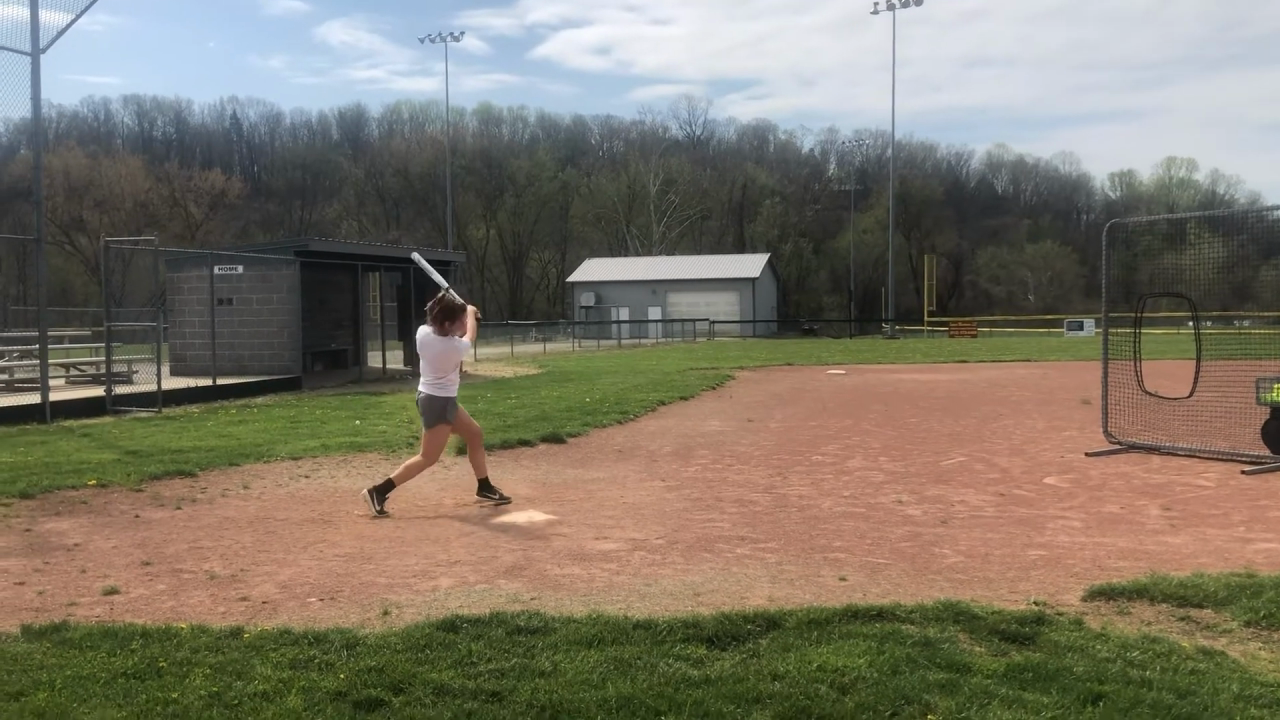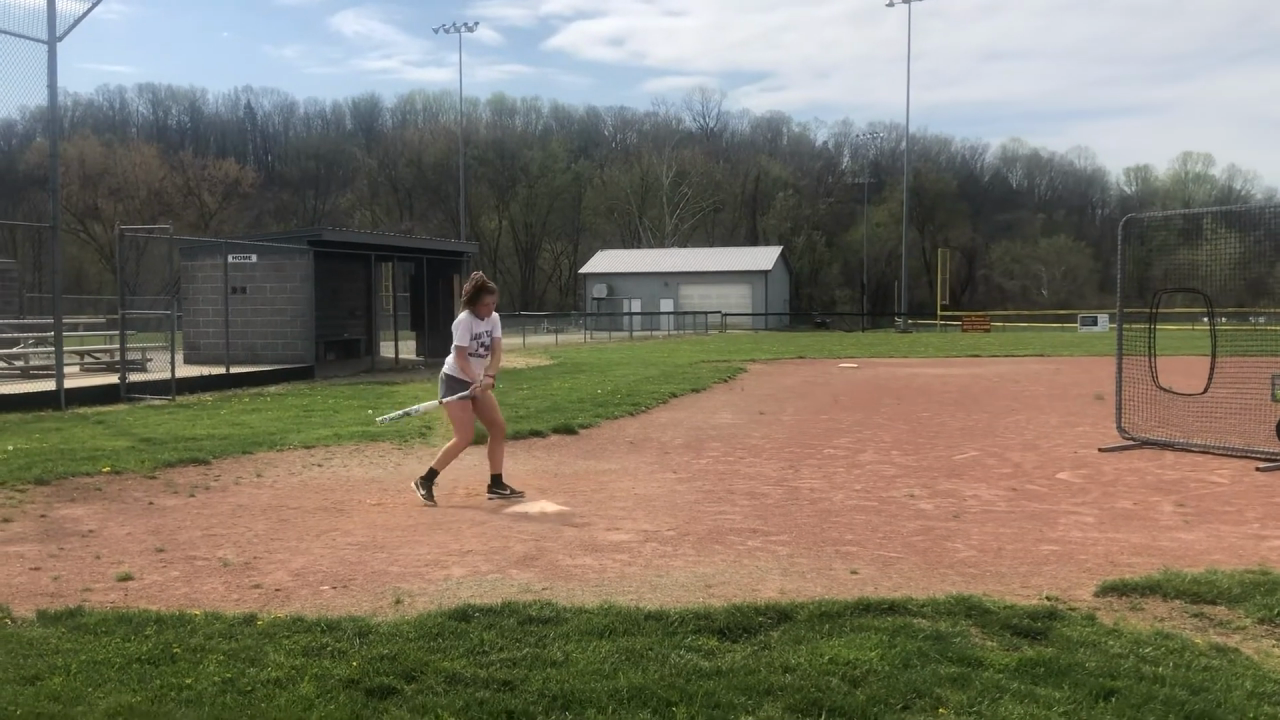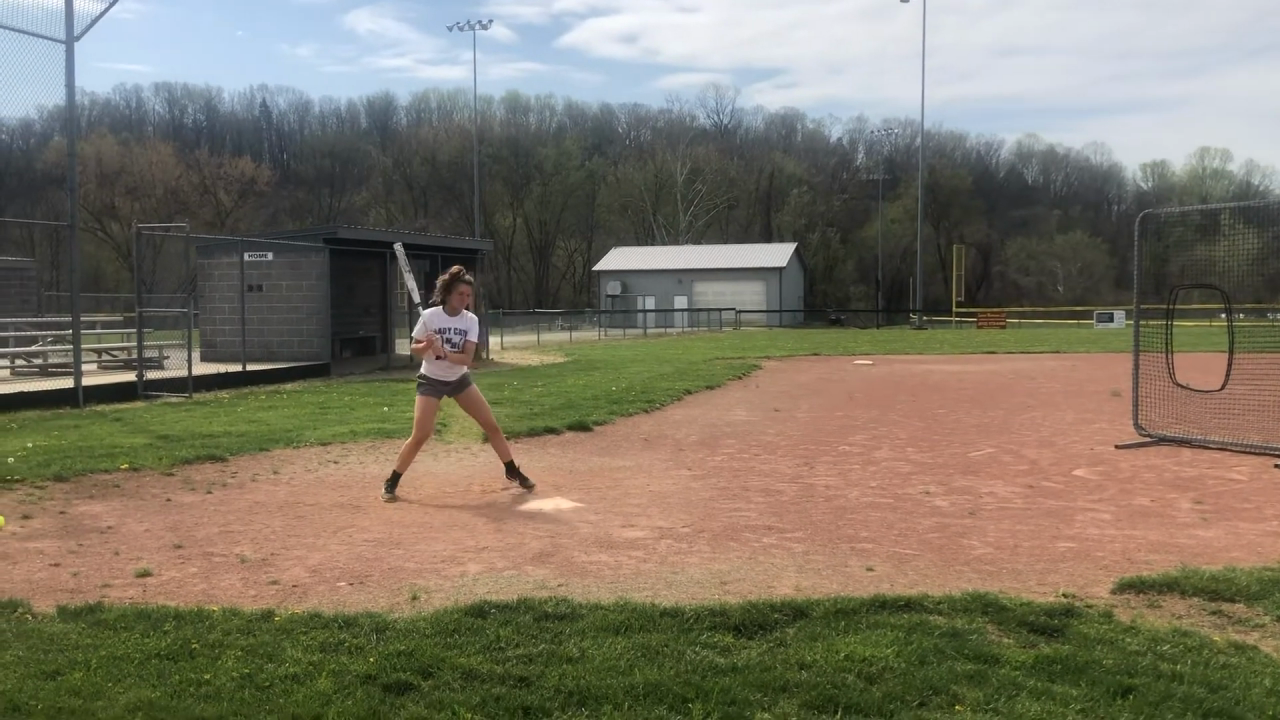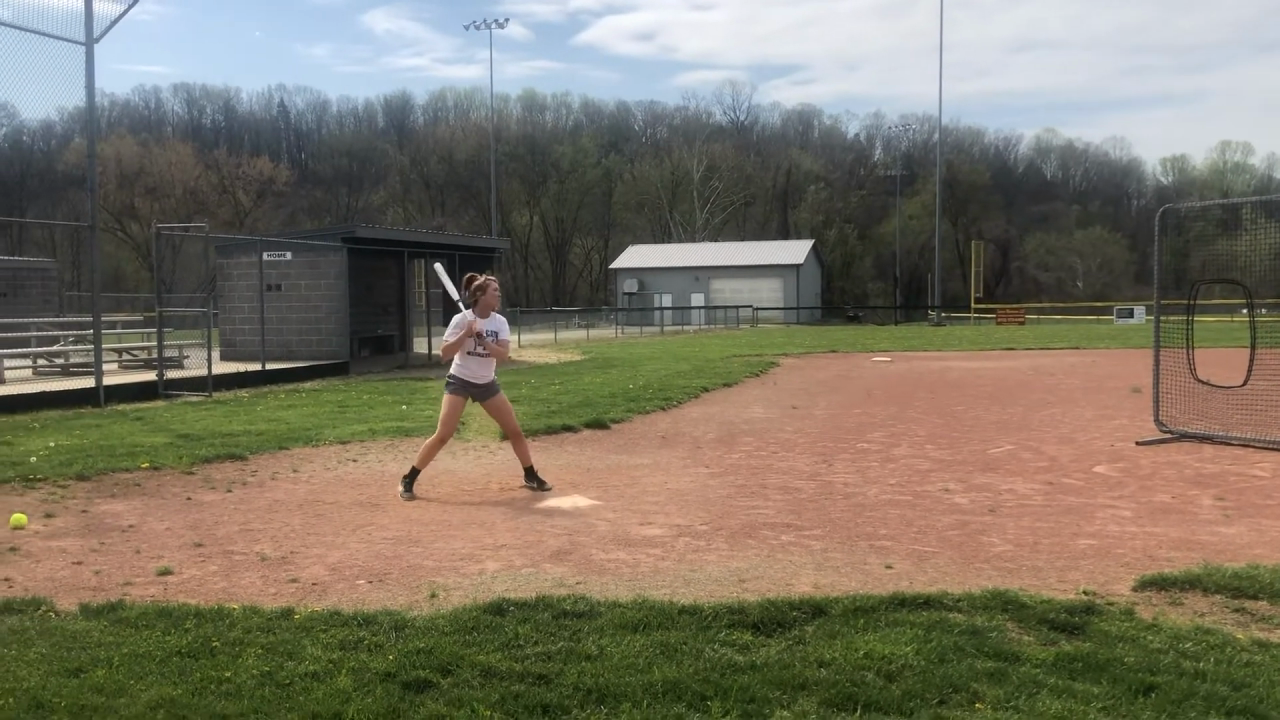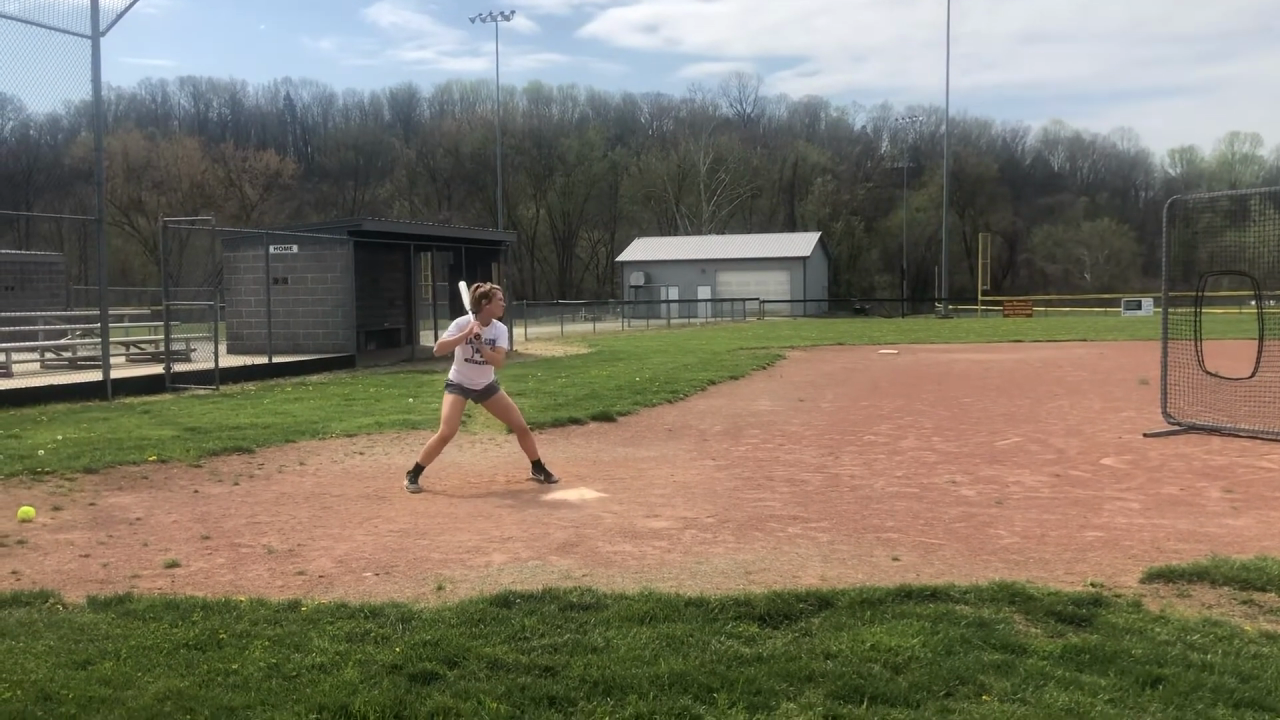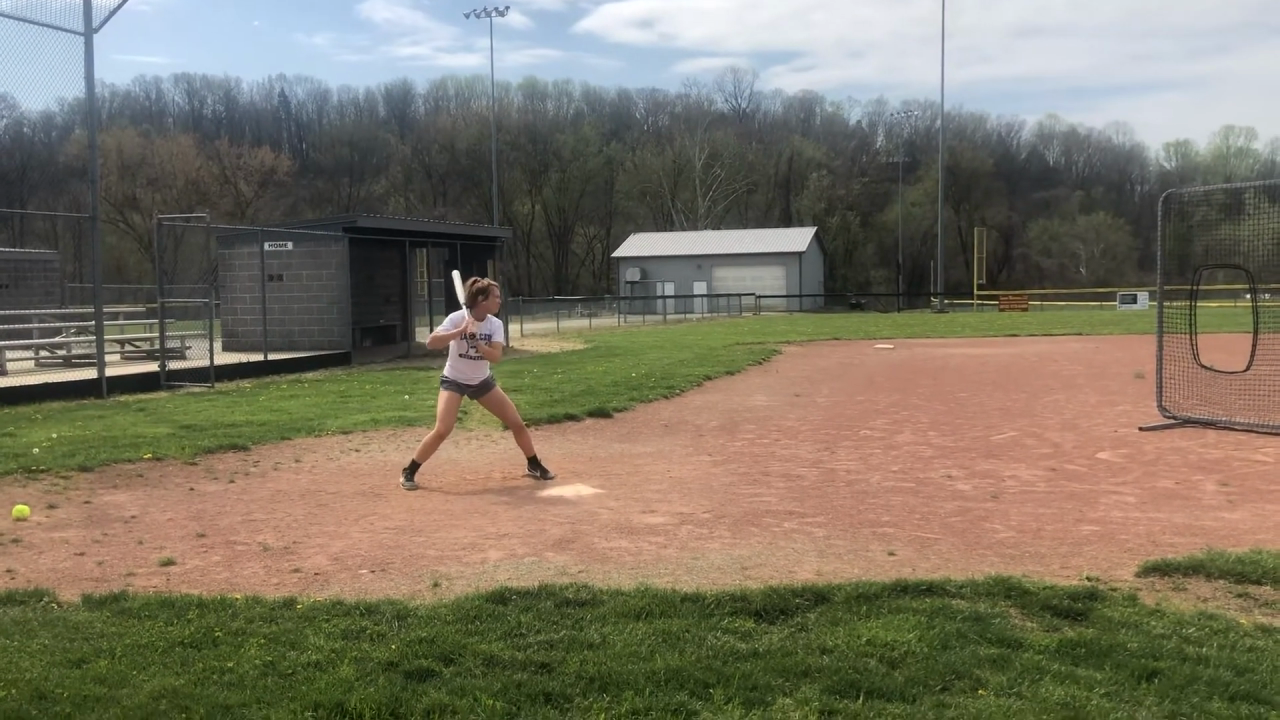
dt=0.5s
person 1, frame 1
left shoulder: (423, 333)
right shoulder: (456, 346)
right elbow: (470, 337)
right wrist: (471, 313)
left hip: (443, 399)
right hip: (438, 403)
left knee: (475, 435)
right knee: (428, 457)
left ankle: (485, 490)
right ankle: (378, 492)
person 1, frame 2
left shoulder: (493, 319)
right shoulder: (464, 321)
left elbow: (496, 352)
right elbow: (460, 358)
left wrist: (489, 377)
right wrist: (479, 380)
left hip: (477, 382)
right hip: (455, 381)
left knee: (499, 428)
right knee: (464, 438)
left ankle: (496, 485)
right ankle: (426, 480)
person 1, frame 3
left shoulder: (471, 320)
right shoulder: (429, 316)
left elbow: (467, 358)
right elbow: (414, 350)
left wrist: (444, 354)
right wrist: (427, 346)
left hip: (460, 380)
right hip: (431, 381)
left knee: (492, 426)
right knee: (420, 436)
left ankle: (513, 471)
right ankle: (391, 482)
person 1, frame 4
left shoulder: (500, 322)
right shoulder: (461, 319)
left elbow: (504, 354)
right elbow: (445, 354)
left wrist: (483, 340)
right wrist: (465, 334)
left hip: (487, 384)
right hip: (459, 382)
left knee: (515, 430)
right knee: (443, 435)
left ankle: (531, 476)
right ankle: (408, 480)
person 1, frame 5
left shoulder: (500, 329)
right shoulder: (463, 323)
left elbow: (499, 362)
right elbow: (438, 349)
left wrist: (479, 344)
right wrist: (466, 334)
left hip: (487, 386)
right hip: (459, 384)
left knee: (521, 427)
right knee: (446, 433)
left ankle: (538, 469)
right ankle: (413, 474)
person 1, frame 6
left shoulder: (495, 324)
right shoulder: (457, 318)
left elbow: (496, 356)
right elbow: (431, 343)
left wrist: (475, 341)
right wrist: (460, 331)
left hip: (483, 381)
right hip: (454, 381)
left knee: (517, 423)
right knee: (442, 430)
left ankle: (534, 465)
right ankle: (409, 472)
